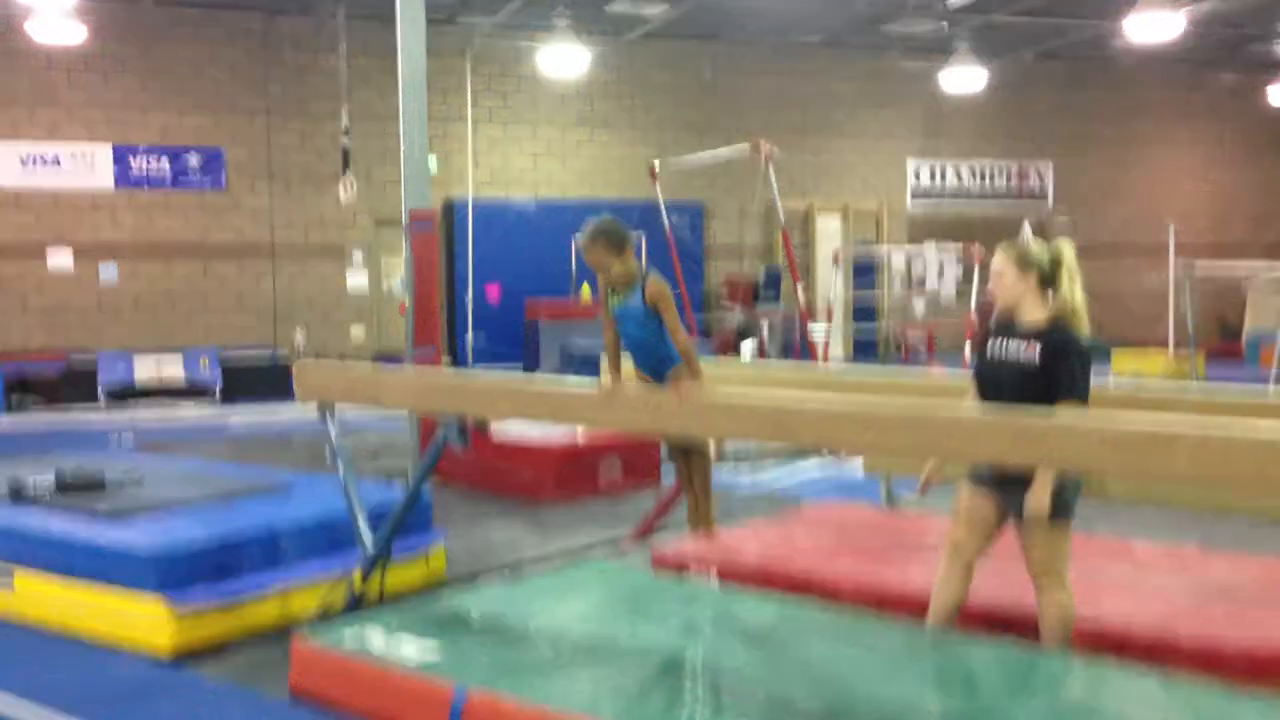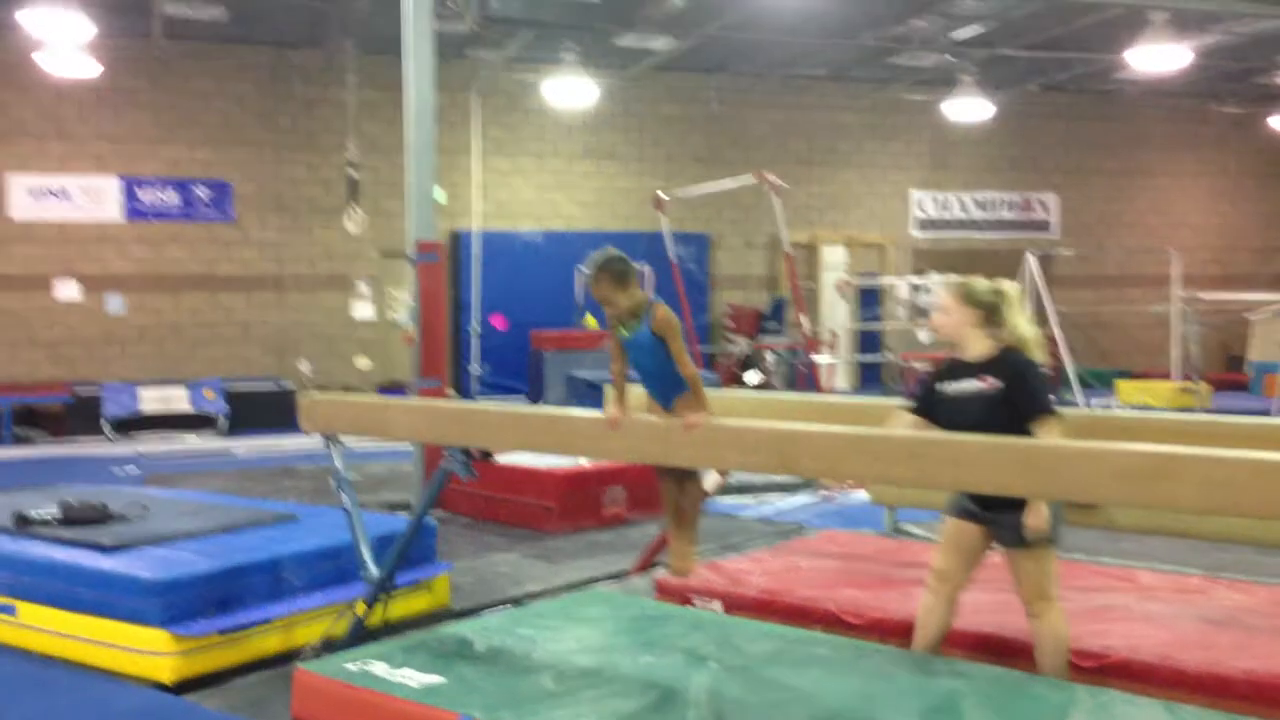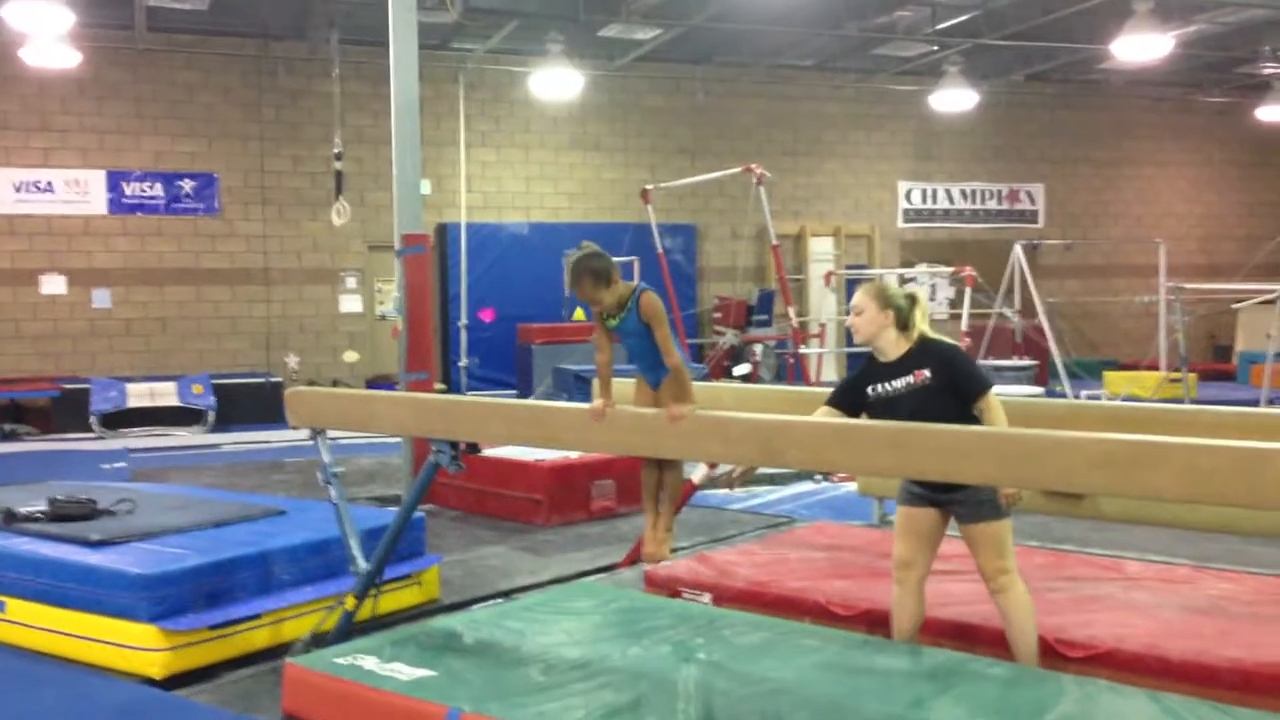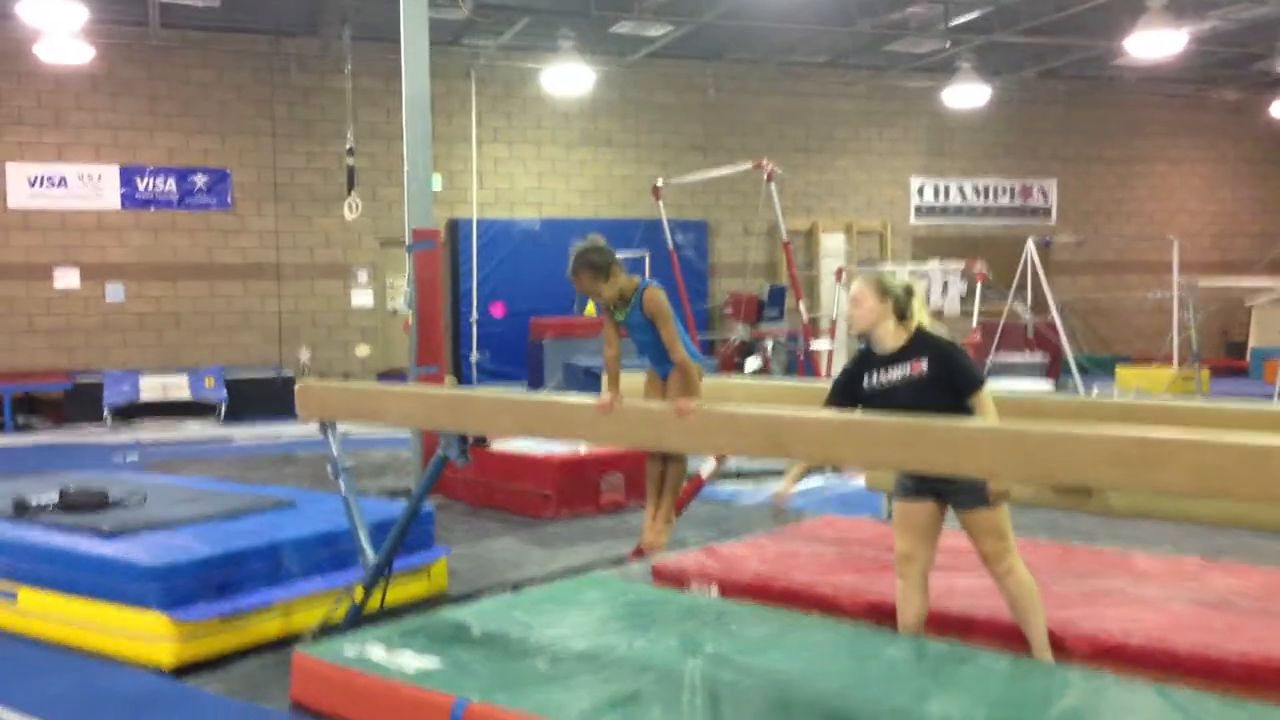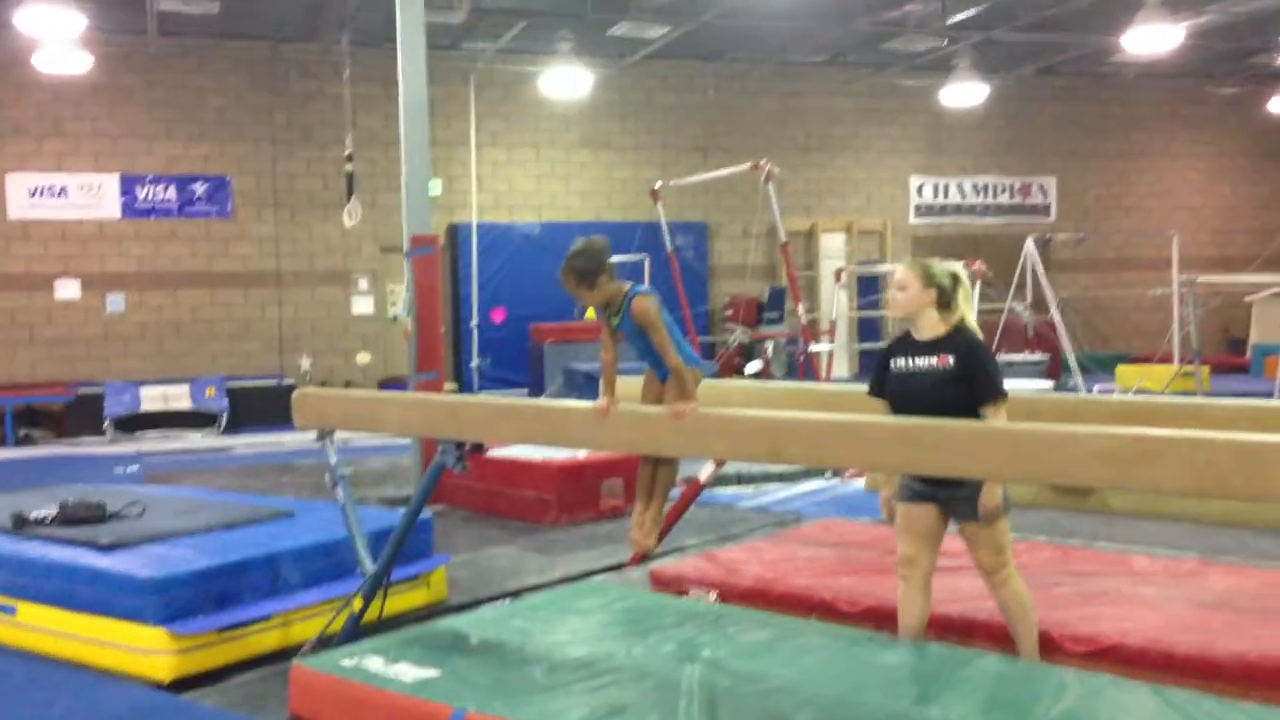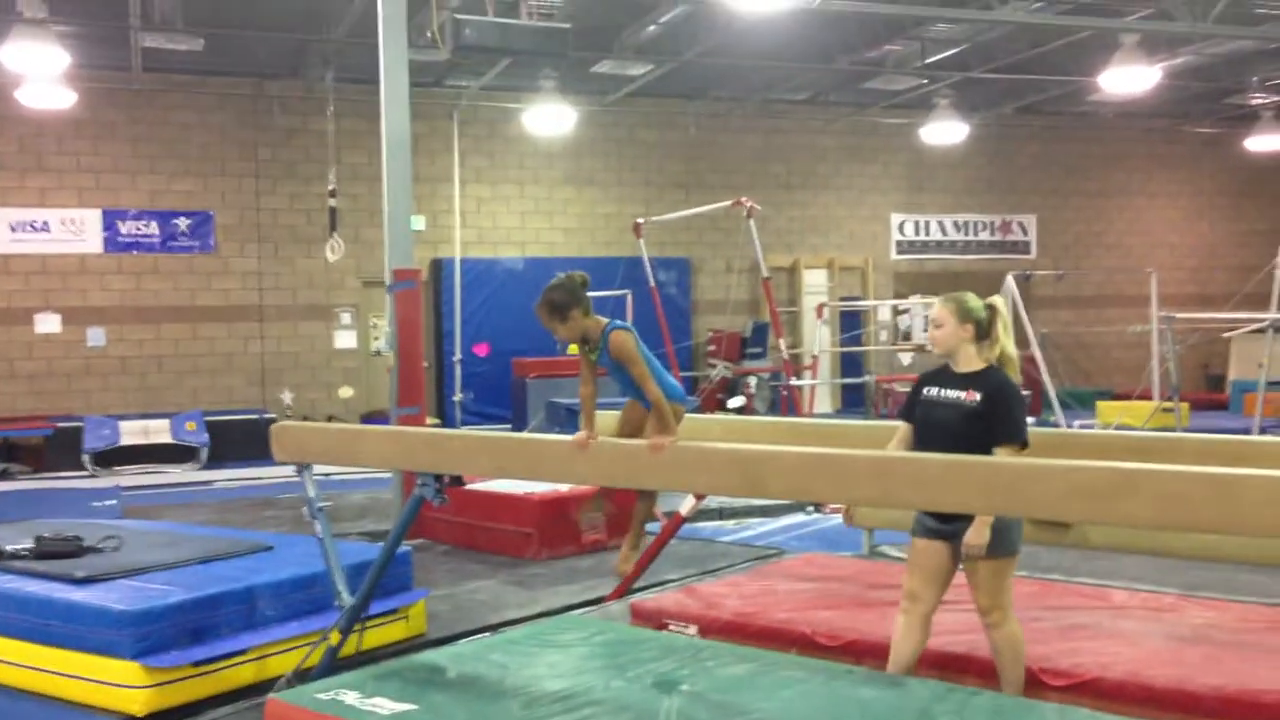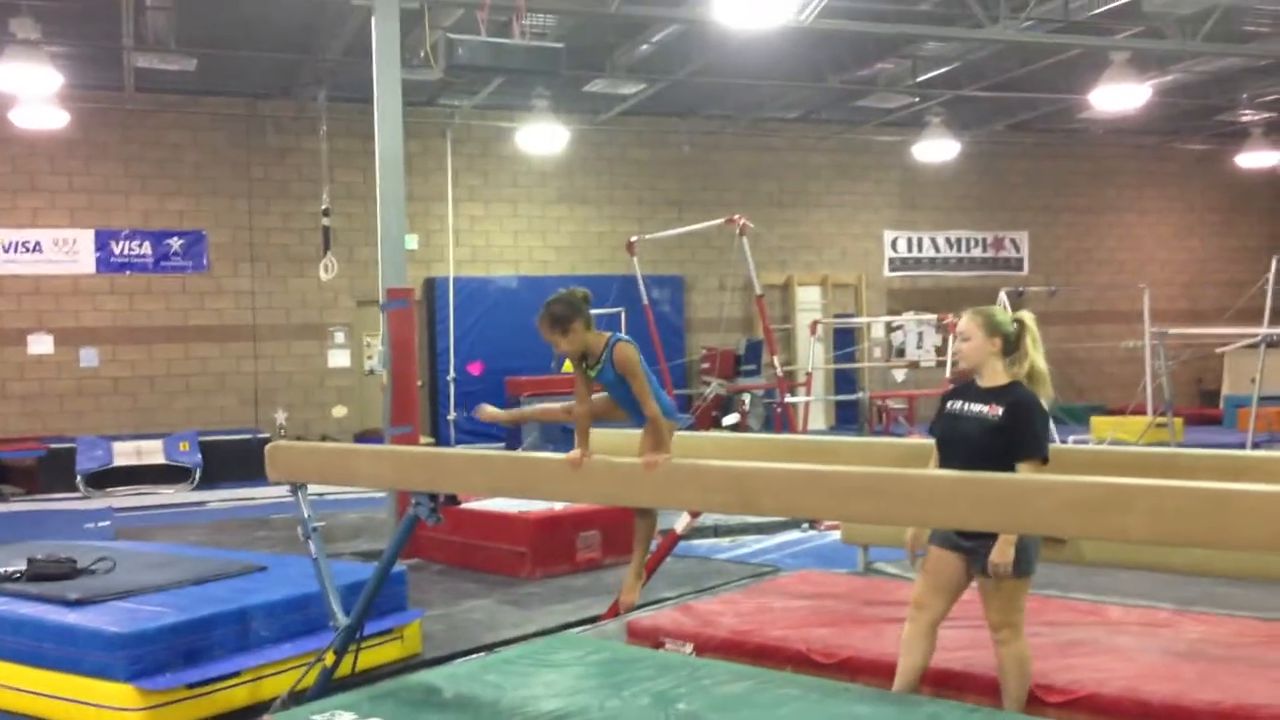
dt=0.3s
person 1, frame 1
left shoulder: (1063, 344)
right shoulder: (999, 336)
right elbow: (977, 405)
left wrist: (1041, 485)
right wrist: (940, 458)
left hip: (1038, 478)
right hip: (990, 471)
left knee: (1047, 579)
right knee: (956, 554)
person 1, frame 2
left shoulder: (1018, 367)
right shoulder: (945, 376)
left elbow: (1046, 436)
right elbow: (903, 428)
left wrist: (1039, 503)
left hip: (1021, 503)
right hip: (971, 499)
left knee: (1039, 601)
right knee: (940, 581)
person 1, frame 3
left shoulder: (942, 356)
right shoulder: (865, 377)
left elbow: (990, 408)
left hip: (975, 481)
right hip: (921, 484)
left knee: (1000, 577)
right knee: (906, 571)
person 1, frame 4
left shoulder: (937, 350)
right shoulder: (861, 368)
left elbow: (982, 404)
right wrist: (792, 478)
left hip: (967, 470)
right hip: (916, 476)
left knee: (1001, 560)
right knee: (908, 565)
left ankle: (1044, 659)
person 1, frame 5
left shoulder: (967, 349)
right shoulder: (895, 353)
left elbow: (994, 418)
right elbow: (891, 421)
left wrist: (994, 481)
right wrist: (888, 481)
left hip: (970, 480)
right hip: (917, 480)
left knee: (996, 571)
right knee: (911, 568)
left ankle: (1031, 667)
person 1, frame 6
left shoulder: (1000, 388)
right shoulder: (929, 383)
right elbow: (904, 441)
left wrist: (984, 523)
left hip: (984, 518)
right hip: (933, 515)
left knee: (995, 613)
right knee: (914, 602)
person 1, frame 7
left shoulder: (1022, 403)
right shoulder: (955, 396)
left elbow: (1027, 477)
left wrist: (1007, 541)
right wrist: (918, 520)
left hip: (999, 534)
right hip: (952, 528)
left knee: (1004, 629)
right knee: (921, 610)
person 2, frame 1
left shoulder: (652, 285)
right shoulder: (606, 287)
left elbow: (678, 335)
right elbow: (611, 334)
left wrist: (695, 379)
right wrist: (614, 375)
left hip: (673, 369)
right hip: (645, 372)
left knee: (691, 438)
right knee: (671, 439)
left ankle: (705, 501)
right ankle: (691, 500)
person 2, frame 2
left shoulder: (659, 315)
right shoulder: (614, 318)
left elbow: (686, 365)
right elbow: (618, 364)
left wrist: (702, 410)
right wrist: (619, 405)
left hip: (682, 394)
right hip: (655, 396)
left knee: (687, 466)
right knee: (665, 467)
left ankle: (688, 540)
right ankle: (674, 538)
person 2, frame 3
left shoulder: (646, 300)
right shoulder: (600, 309)
left elbow: (671, 353)
right elbow: (603, 353)
left wrist: (686, 400)
right wrist: (604, 397)
left hip: (672, 373)
right hip: (646, 375)
left ankle: (665, 525)
right ankle: (650, 520)
person 2, frame 4
left shoulder: (650, 295)
right shoulder: (608, 302)
left elbow: (676, 348)
right elbow: (612, 348)
left wrist: (692, 395)
right wrist: (612, 391)
left hip: (683, 364)
right hip: (657, 367)
left ankle: (666, 514)
right ankle: (651, 511)
person 2, frame 5
left shoulder: (640, 303)
right shoulder: (605, 305)
left elbow: (670, 353)
right elbow: (608, 352)
left wrist: (687, 399)
right wrist: (608, 396)
left hip: (682, 366)
right hip: (656, 368)
left ankle: (654, 516)
right ankle: (641, 509)
person 2, frame 6
left shoulder: (617, 337)
right shoulder: (585, 338)
left elbow: (650, 387)
right elbow: (587, 386)
left wrist: (668, 432)
right wrist: (587, 430)
left hip: (667, 398)
right hip: (641, 397)
left ankle: (632, 543)
right ankle: (600, 498)
person 2, frame 7
left shoulder: (621, 352)
right shoulder: (579, 356)
left elbow: (649, 404)
right elbow: (583, 403)
left wrist: (662, 449)
right wrist: (582, 448)
left hip: (655, 414)
right hip: (623, 404)
right knee: (567, 411)
left ankle: (636, 572)
right ankle: (505, 416)
